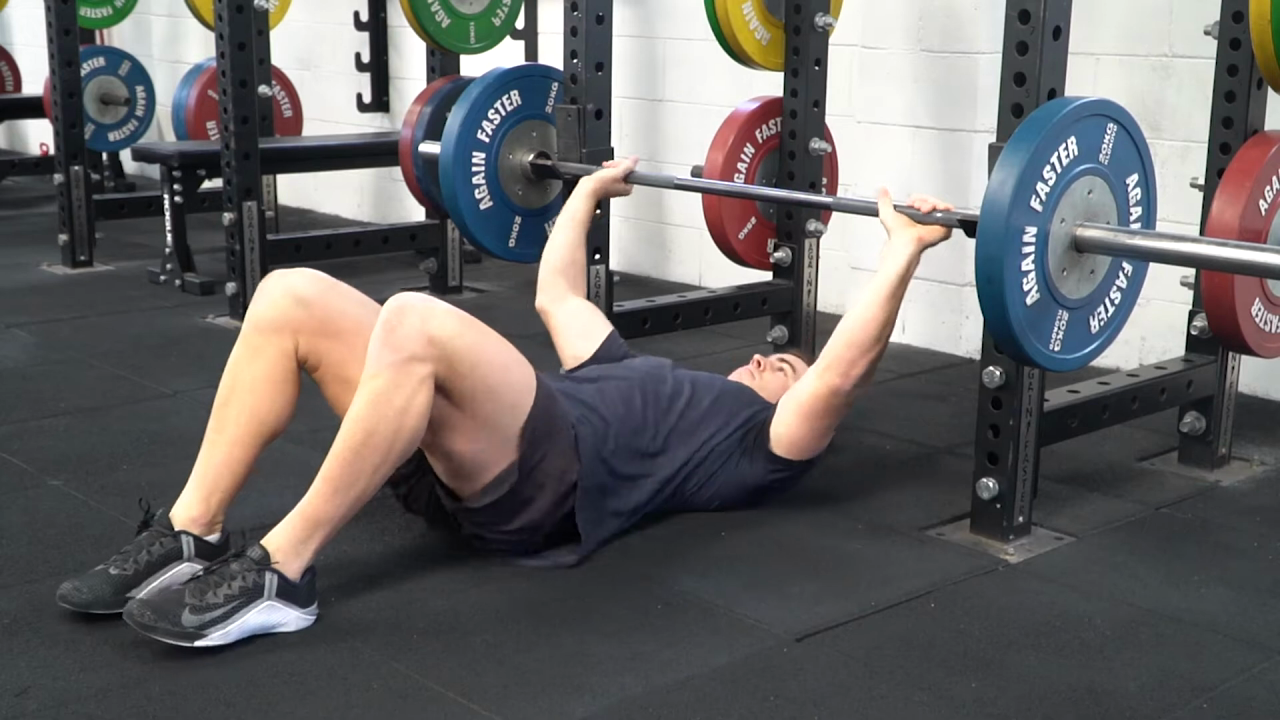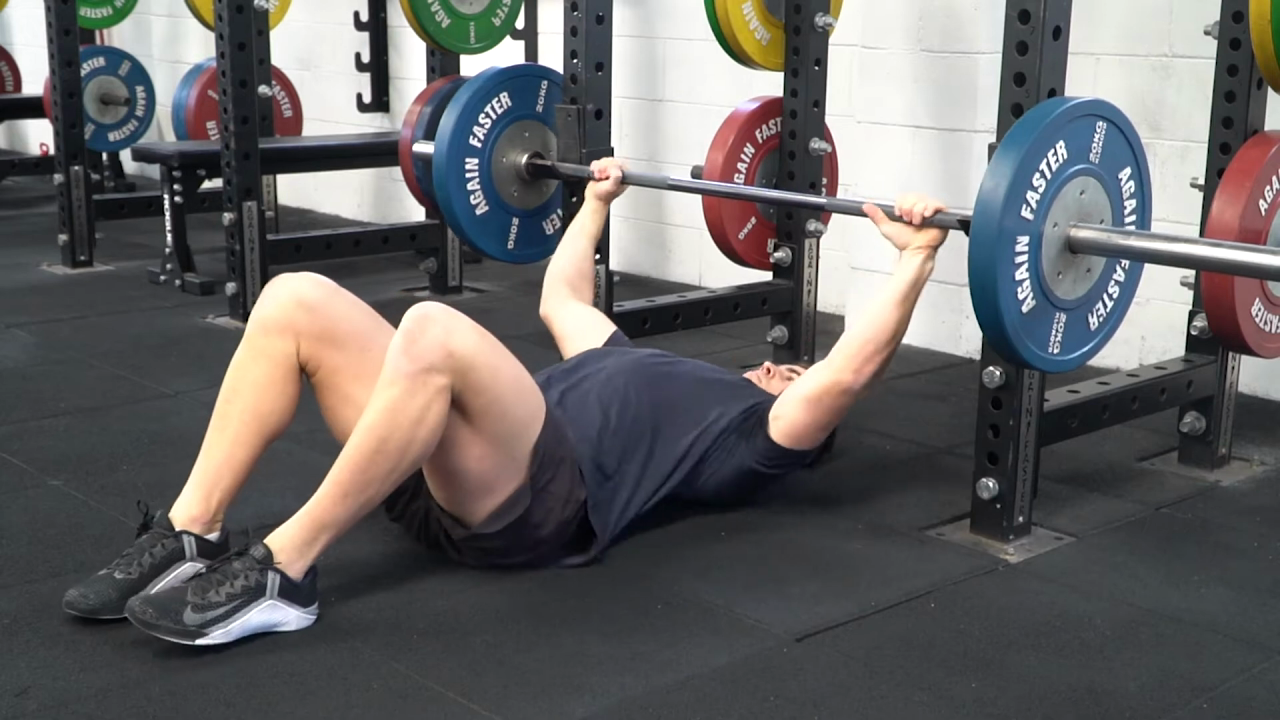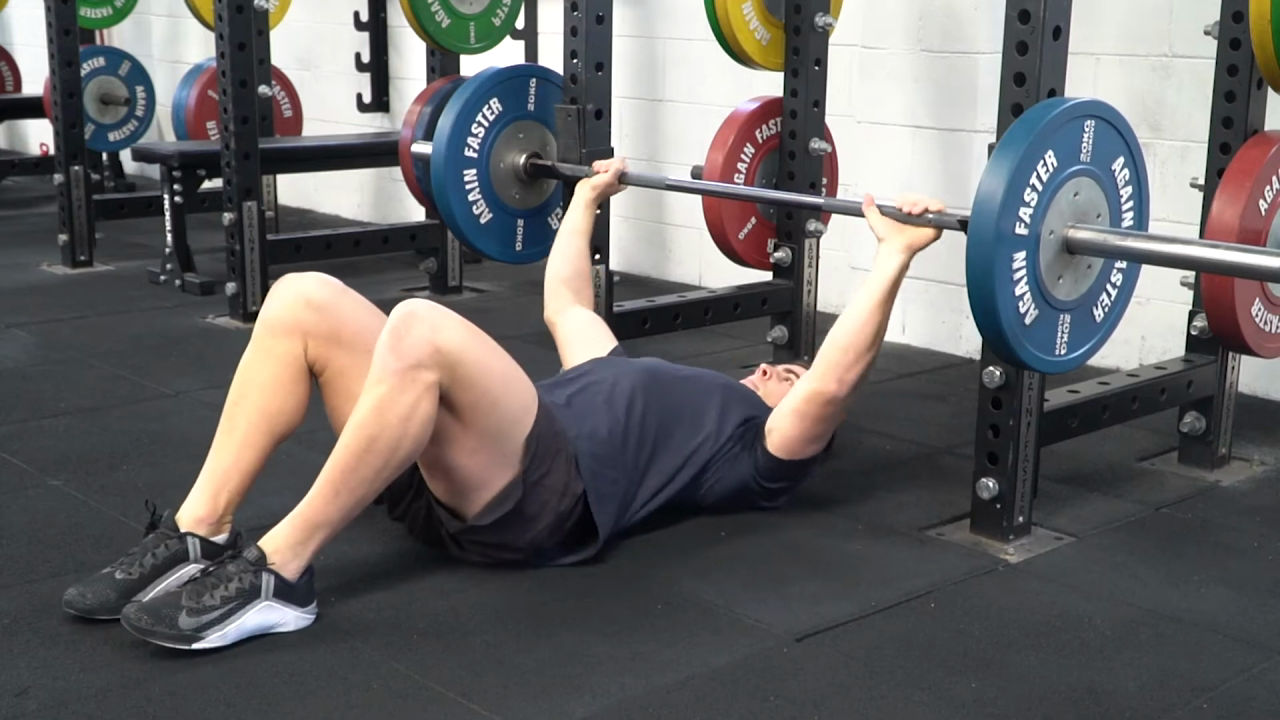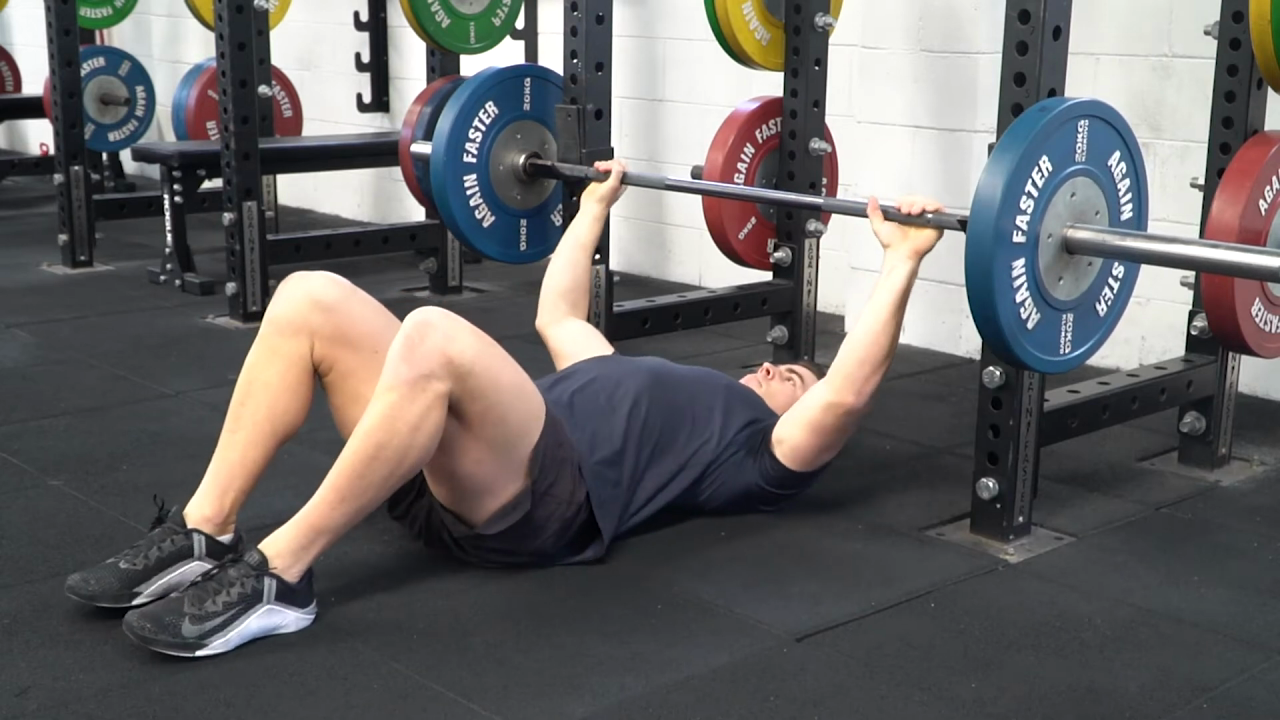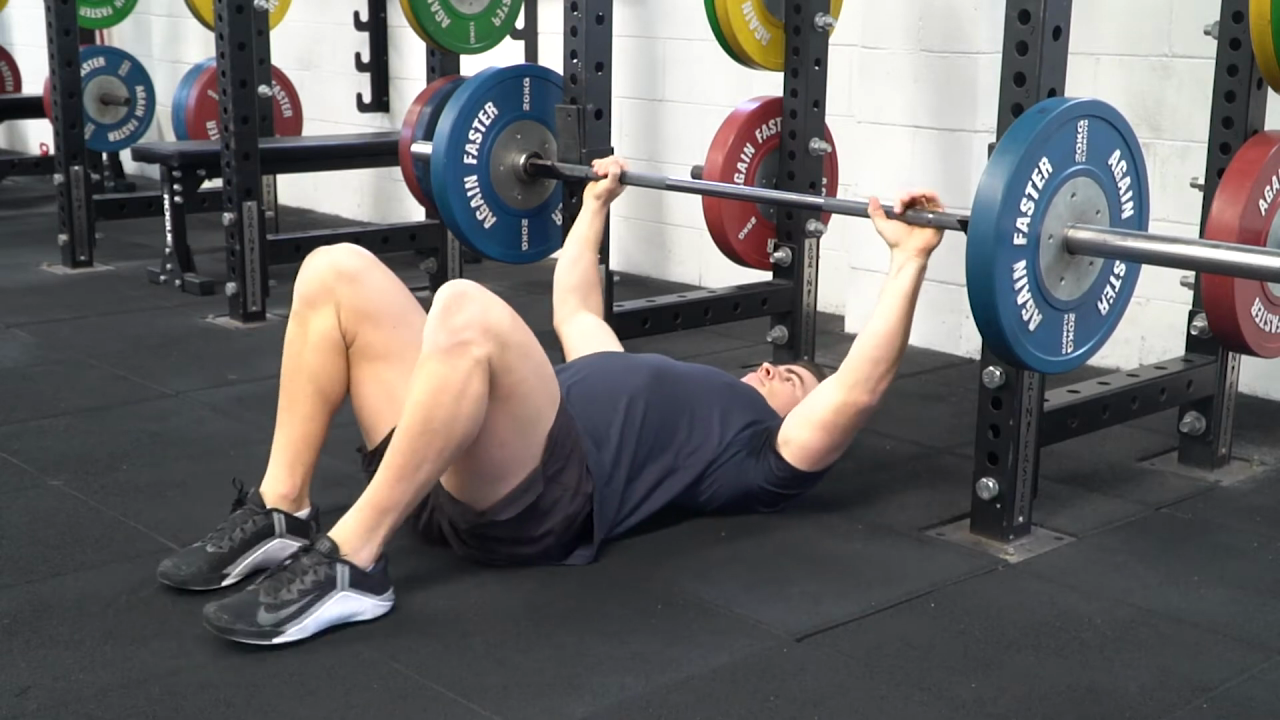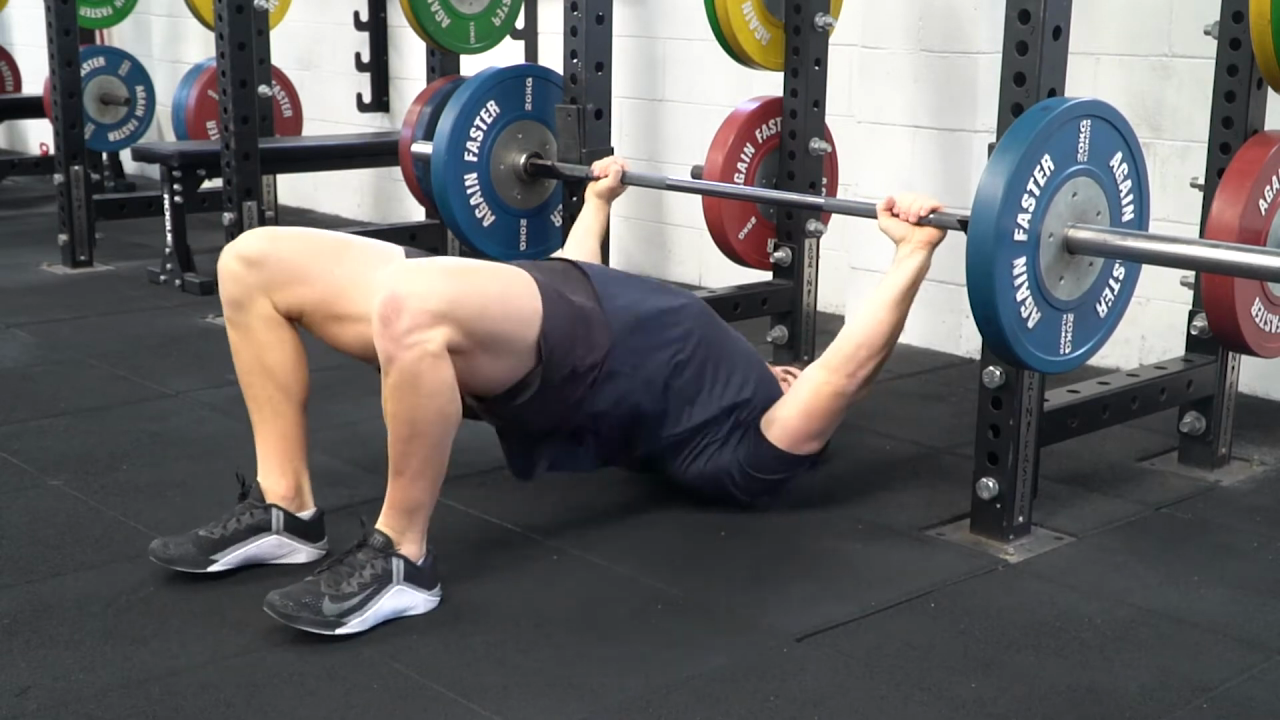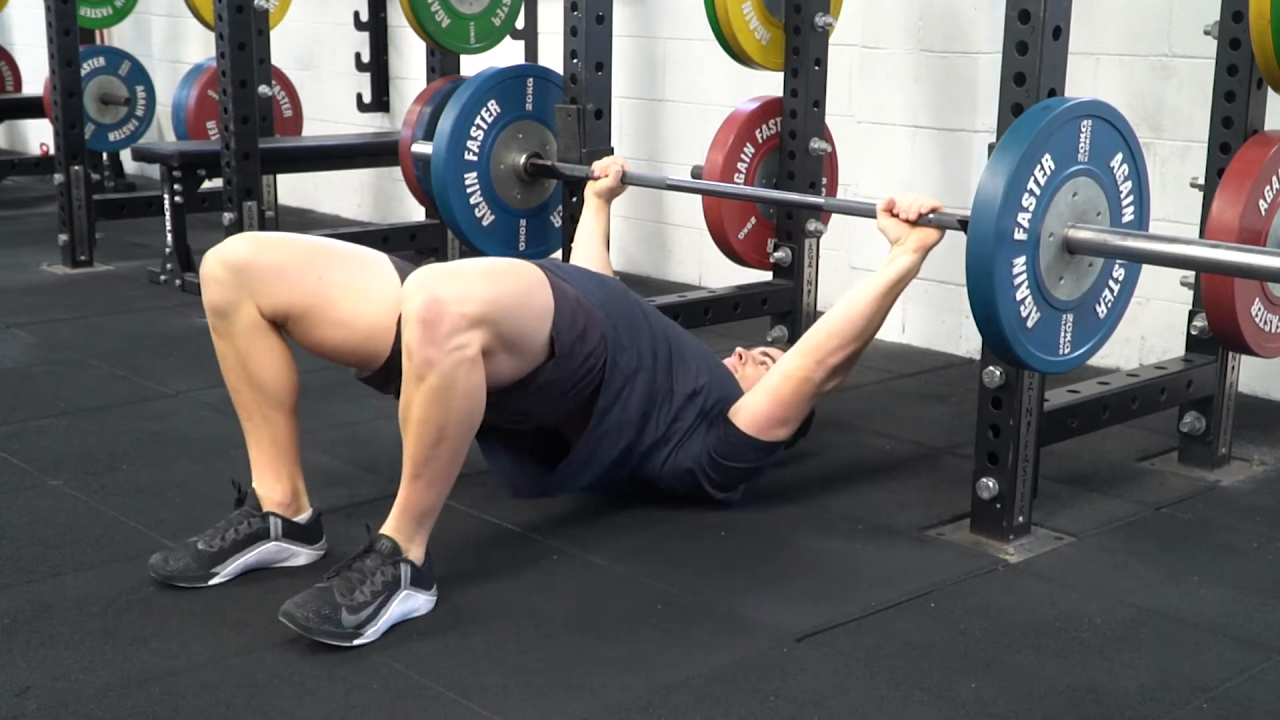
dt=0.4s
person 1, frame 1
left shoulder: (762, 443)
right shoulder: (642, 371)
left elbow: (842, 372)
right elbow: (556, 296)
left wrist: (905, 248)
right wrist: (584, 194)
left hip: (541, 477)
right hip: (452, 459)
left knee: (415, 319)
right knee: (292, 298)
left ankle: (278, 573)
right ankle: (190, 534)
person 1, frame 2
left shoulder: (760, 438)
right shoulder: (646, 372)
left elbow: (849, 370)
right elbow: (560, 303)
left wrist: (916, 257)
right wrist: (595, 205)
left hip: (538, 493)
right hip: (441, 479)
left knee: (434, 328)
right knee: (297, 300)
left ankle: (280, 572)
right ankle: (190, 535)
person 1, frame 3
left shoulder: (764, 453)
right shoulder: (648, 385)
left elbow: (836, 378)
right elbow: (566, 309)
left wrist: (896, 253)
right wrist: (585, 203)
left hip: (539, 491)
right hip: (446, 475)
left knee: (420, 327)
right knee: (304, 300)
left ankle: (277, 572)
right ankle: (199, 536)
person 1, frame 4
left shoulder: (765, 452)
right shoulder: (643, 383)
left elbow: (848, 392)
right elbow: (557, 315)
left wrist: (901, 261)
right wrist: (594, 207)
left hip: (544, 492)
right hip: (447, 475)
left knee: (434, 335)
right knee: (312, 299)
left ankle: (275, 574)
right ankle: (203, 535)
person 1, frame 5
left shoulder: (765, 450)
right shoulder: (656, 385)
left elbow: (861, 387)
right elbow: (574, 313)
left wrist: (909, 257)
right wrist: (595, 204)
left hip: (540, 493)
right hip: (447, 463)
left knee: (466, 308)
right knee: (338, 273)
left ankle: (351, 560)
right ankle: (279, 514)
person 1, frame 6
left shoulder: (750, 455)
right shoulder: (704, 384)
left elbow: (844, 372)
right elbow: (577, 279)
left wrist: (914, 253)
right wrist: (596, 203)
left knee: (407, 308)
right knee: (251, 264)
left ankle: (399, 558)
right ankle: (282, 512)
person 1, frame 7
right shoulder: (683, 376)
left elbow: (822, 358)
right elbow: (595, 289)
left wrist: (906, 253)
right wrist: (597, 200)
right hip: (455, 321)
left knee: (444, 310)
right knee: (233, 270)
left ankle: (398, 559)
right ankle: (280, 515)
